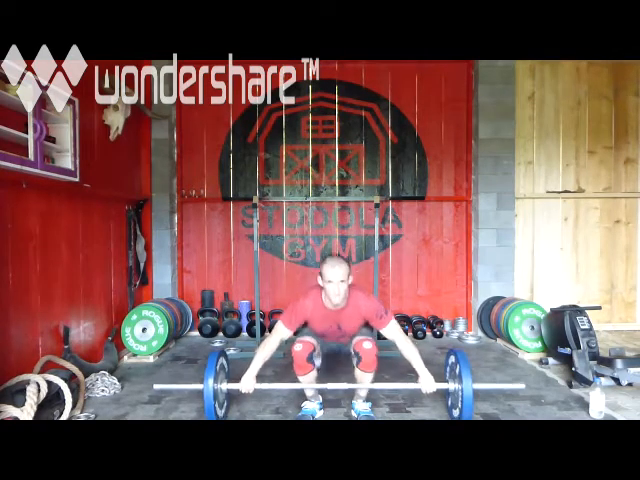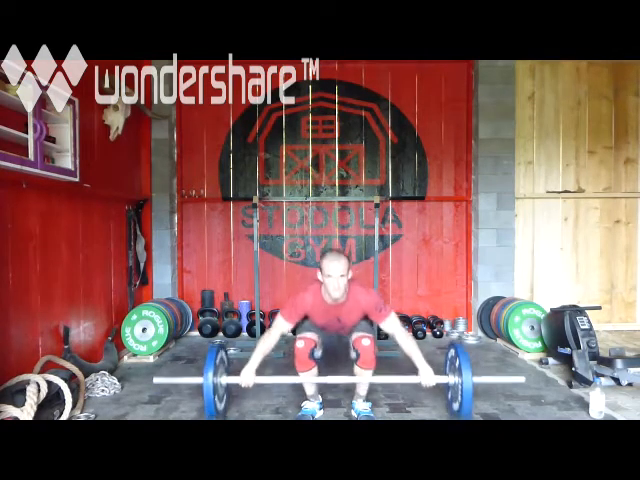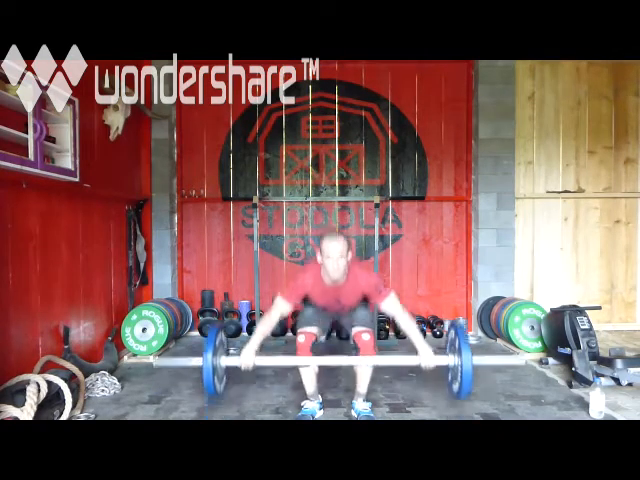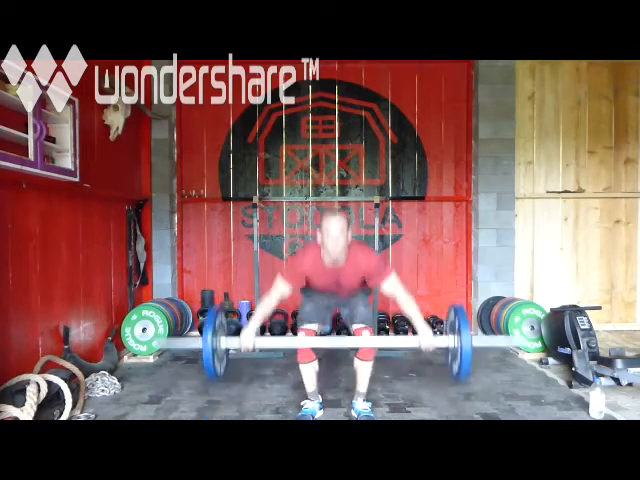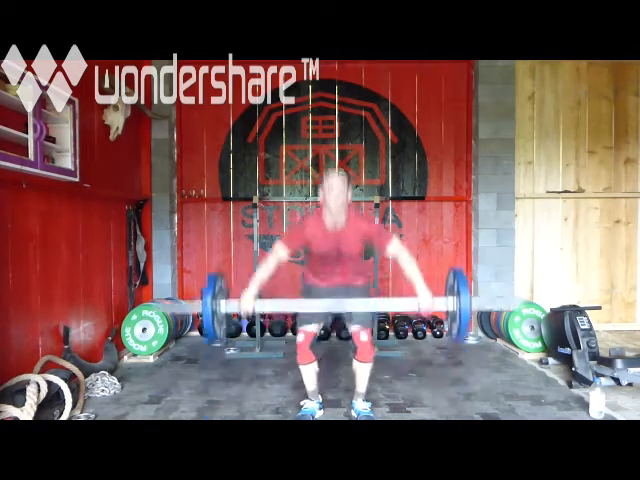
dt=0.1s
person 1, frame 1
left shoulder: (364, 302)
right shoulder: (306, 303)
left elbow: (399, 336)
right elbow: (275, 337)
left wrist: (423, 373)
right wrist: (251, 373)
left hip: (353, 338)
right hip: (320, 339)
left knee: (368, 349)
right knee: (300, 349)
left ankle: (360, 402)
right ankle: (312, 402)
person 1, frame 2
left shoulder: (364, 296)
right shoulder: (307, 297)
left elbow: (397, 330)
right elbow: (275, 331)
left wrist: (423, 366)
right wrist: (251, 367)
left hip: (355, 322)
right hip: (318, 323)
left knee: (365, 347)
right knee: (303, 346)
left ankle: (360, 402)
right ankle: (312, 402)
person 1, frame 3
left shoulder: (364, 277)
right shoulder: (307, 277)
left elbow: (398, 310)
right elbow: (275, 311)
left wrist: (423, 348)
right wrist: (250, 348)
left hip: (356, 306)
right hip: (317, 306)
left knee: (365, 341)
right knee: (304, 341)
left ankle: (360, 402)
right ankle: (312, 402)
person 1, frame 4
left shoulder: (364, 258)
right shoulder: (306, 259)
left elbow: (398, 290)
right elbow: (275, 293)
left wrist: (422, 328)
right wrist: (251, 328)
left hip: (355, 294)
right hip: (317, 295)
left knee: (365, 338)
right knee: (305, 338)
left ankle: (360, 402)
right ankle: (312, 403)
person 1, frame 5
left shoulder: (363, 225)
right shoulder: (307, 226)
left elbow: (400, 252)
right elbow: (275, 256)
left wrist: (422, 290)
right wrist: (250, 292)
left hip: (354, 285)
right hip: (317, 286)
left knee: (363, 340)
right knee: (304, 339)
left ankle: (360, 404)
right ankle: (312, 403)
